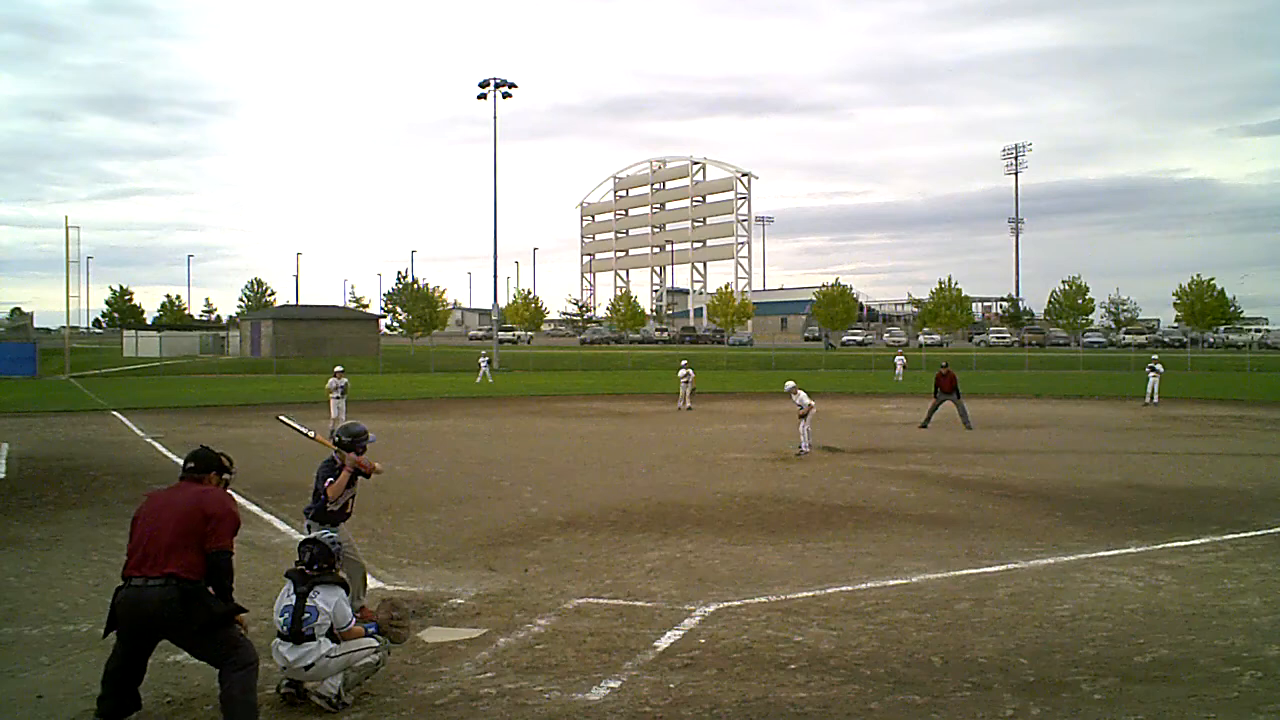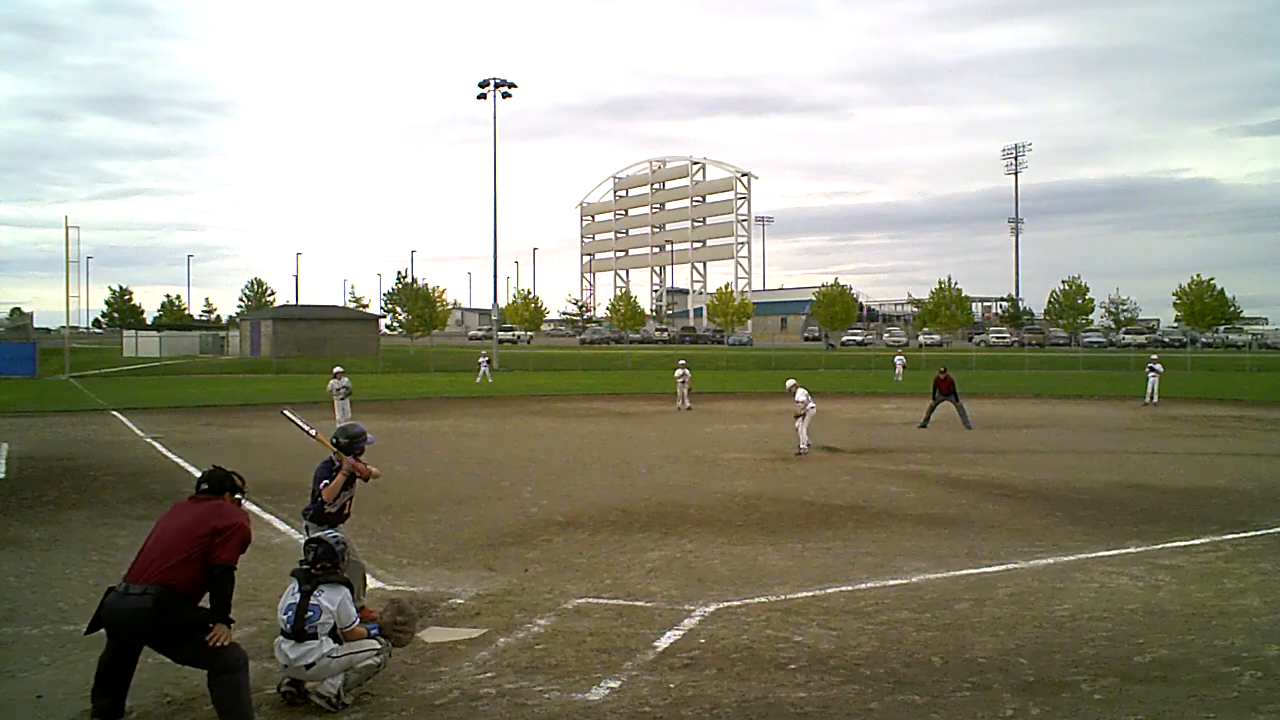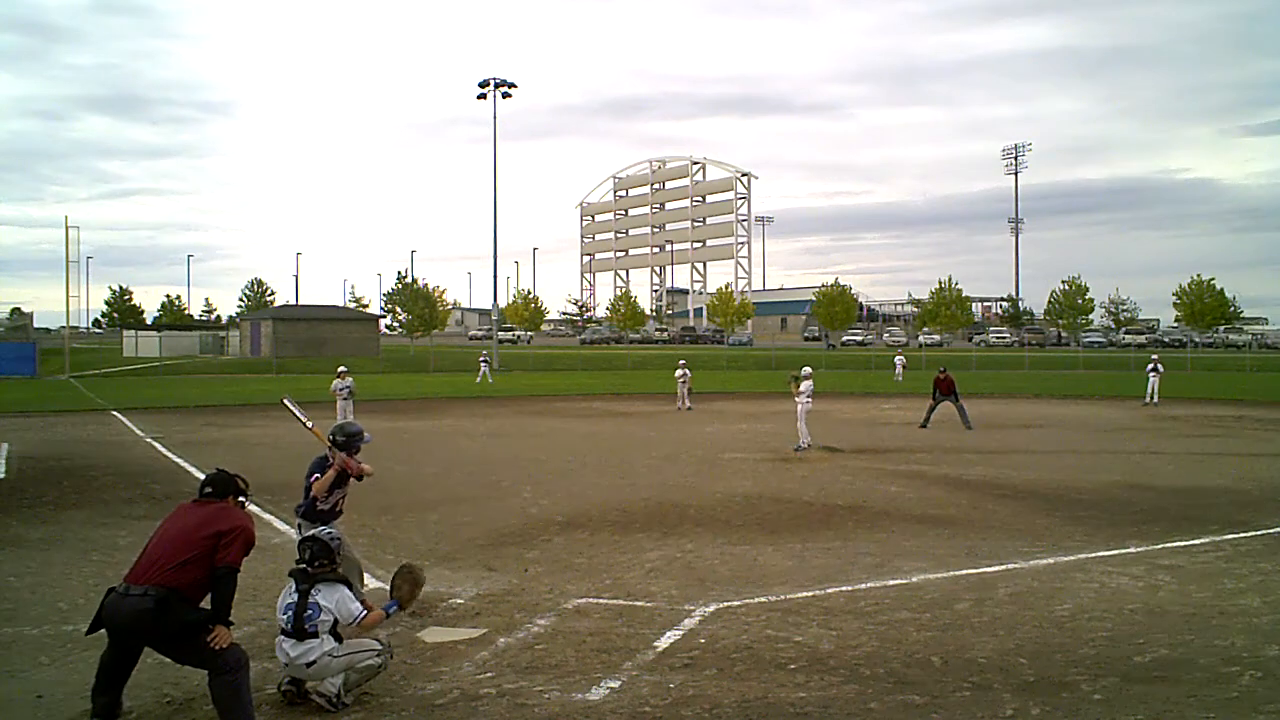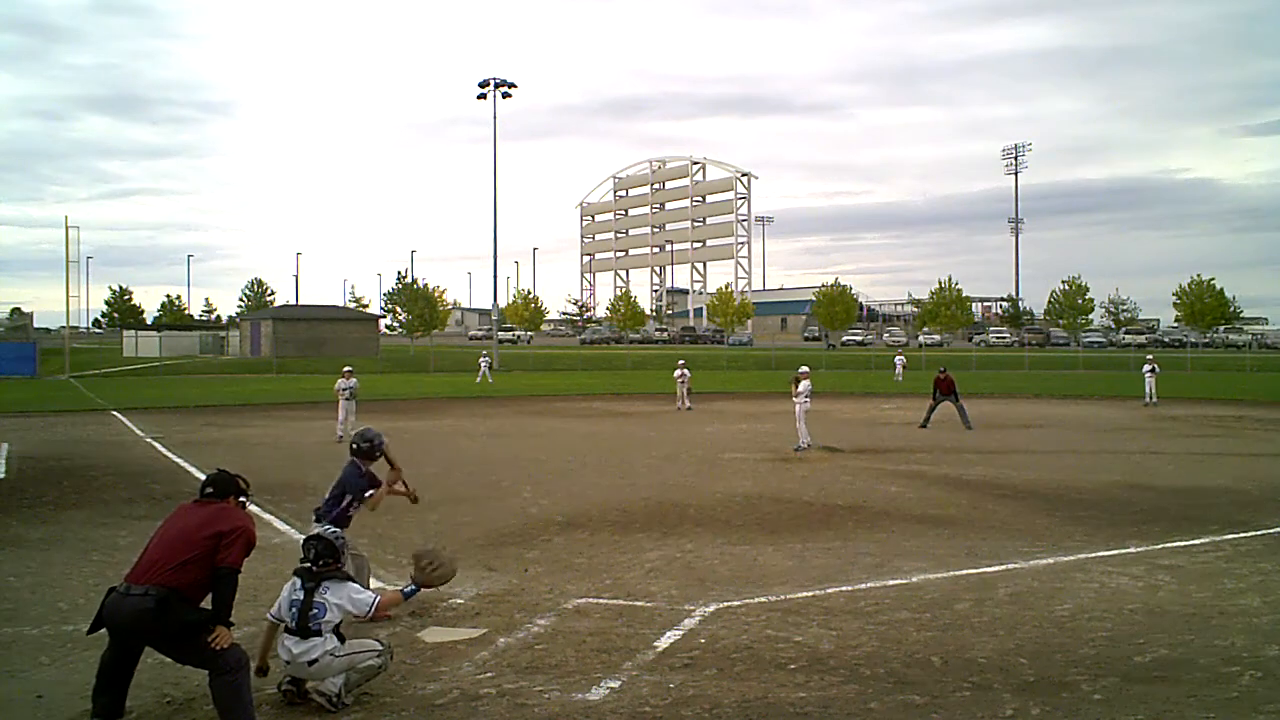
dt=0.7s
person 1, frame 1
left shoulder: (152, 500)
right shoulder: (218, 500)
right elbow: (219, 559)
right wrist: (227, 605)
left hip: (130, 599)
right hip: (177, 600)
left knee: (127, 655)
right knee: (241, 659)
person 1, frame 2
left shoulder: (178, 509)
right shoulder: (234, 517)
right elbow: (222, 572)
right wrist: (221, 621)
left hip: (116, 605)
right hip: (155, 610)
left knee: (120, 649)
right knee: (230, 661)
person 1, frame 3
left shoulder: (182, 511)
right shoulder: (237, 520)
right elbow: (225, 575)
right wrist: (221, 622)
left hip: (116, 605)
right hip: (156, 610)
left knee: (120, 650)
right knee: (230, 662)
person 1, frame 4
left shoulder: (182, 512)
right shoulder: (238, 521)
right elbow: (226, 575)
right wrist: (222, 622)
left hip: (117, 604)
right hip: (156, 609)
left knee: (121, 651)
right knee: (230, 662)
person 2, frame 1
left shoulder: (355, 462)
right shoulder: (327, 468)
left elbow: (379, 469)
right elbow: (332, 494)
left wrist: (369, 466)
right wrist: (348, 468)
left hip: (337, 525)
right hip: (318, 526)
left knee: (357, 566)
left ankle: (358, 605)
person 2, frame 2
left shoulder: (353, 463)
right shoulder: (325, 469)
left elbow: (376, 474)
right elbow: (327, 496)
left wrist: (366, 471)
right wrist: (344, 471)
left hip: (337, 526)
right hip: (317, 527)
left knee: (356, 566)
left ankle: (358, 605)
person 2, frame 3
left shoulder: (346, 461)
right shoulder: (319, 464)
left elbow: (370, 471)
right elbow: (317, 491)
left wrist: (358, 468)
right wrist: (335, 467)
left hip: (329, 523)
right hip: (310, 525)
left knee: (351, 561)
left ankle: (358, 601)
person 2, frame 4
left shoulder: (361, 471)
right shoulder: (355, 474)
left elbow: (379, 488)
right elbow: (371, 504)
left wrist: (403, 491)
right wrist: (389, 483)
left hip: (334, 529)
left knee: (360, 562)
person 3, frame 1
left shoulder: (291, 585)
right shoulder: (334, 592)
right elbow: (347, 634)
right wrist: (372, 628)
left hip: (284, 663)
right hip: (312, 664)
right knee: (379, 647)
left ankle: (293, 682)
right ankle: (330, 690)
person 3, frame 2
left shoulder: (295, 584)
right shoulder: (338, 591)
left elbow: (284, 621)
right elbow: (351, 635)
right wrist: (376, 630)
left hip: (286, 662)
right hip: (314, 664)
right knee: (380, 649)
left ankle: (293, 681)
right ankle: (331, 689)
person 3, frame 3
left shoulder: (292, 585)
right shoulder: (336, 590)
left elbow: (282, 625)
right elbow: (365, 623)
right wrist: (395, 605)
left hip: (287, 661)
right hip: (316, 663)
right knee: (381, 651)
left ankle: (293, 681)
right ankle: (332, 689)
person 3, frame 4
left shoulder: (294, 583)
right shoulder: (343, 588)
left elbow: (272, 623)
right elbow: (381, 605)
left wrist: (261, 660)
right wrist: (415, 586)
left hip: (289, 661)
right hip: (320, 663)
right knee: (381, 652)
left ankle: (293, 680)
right ankle: (332, 688)
